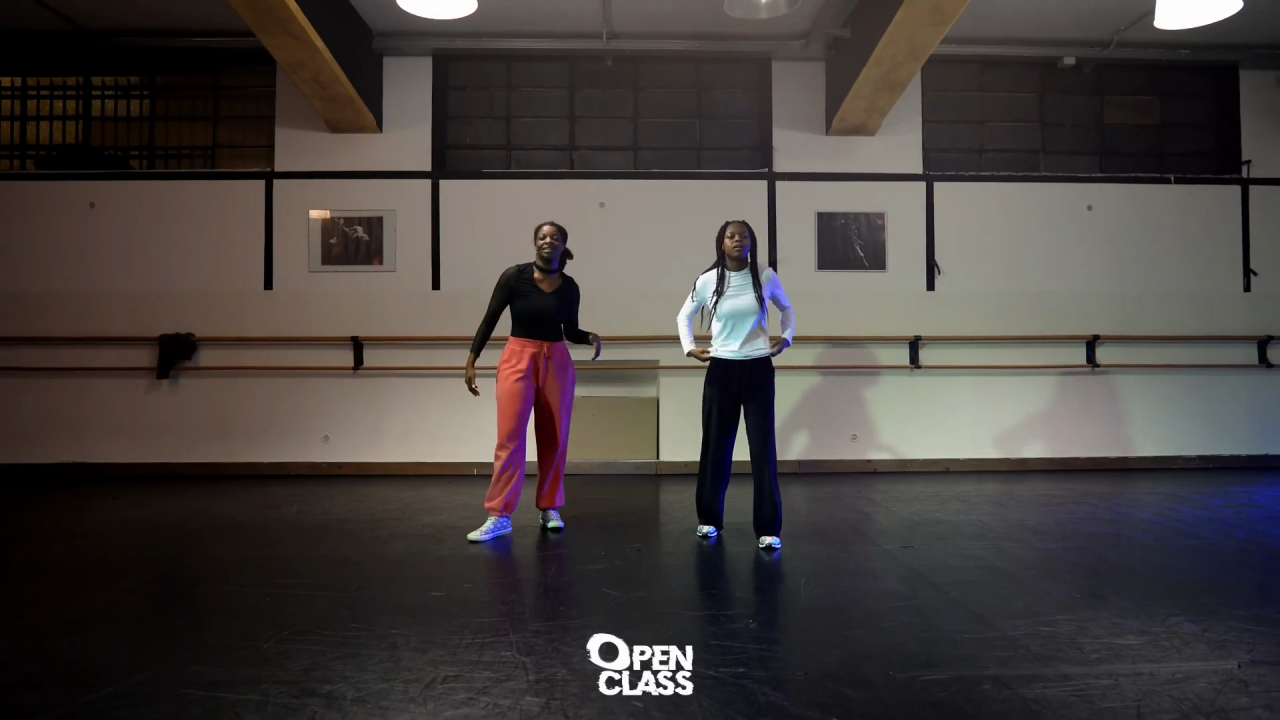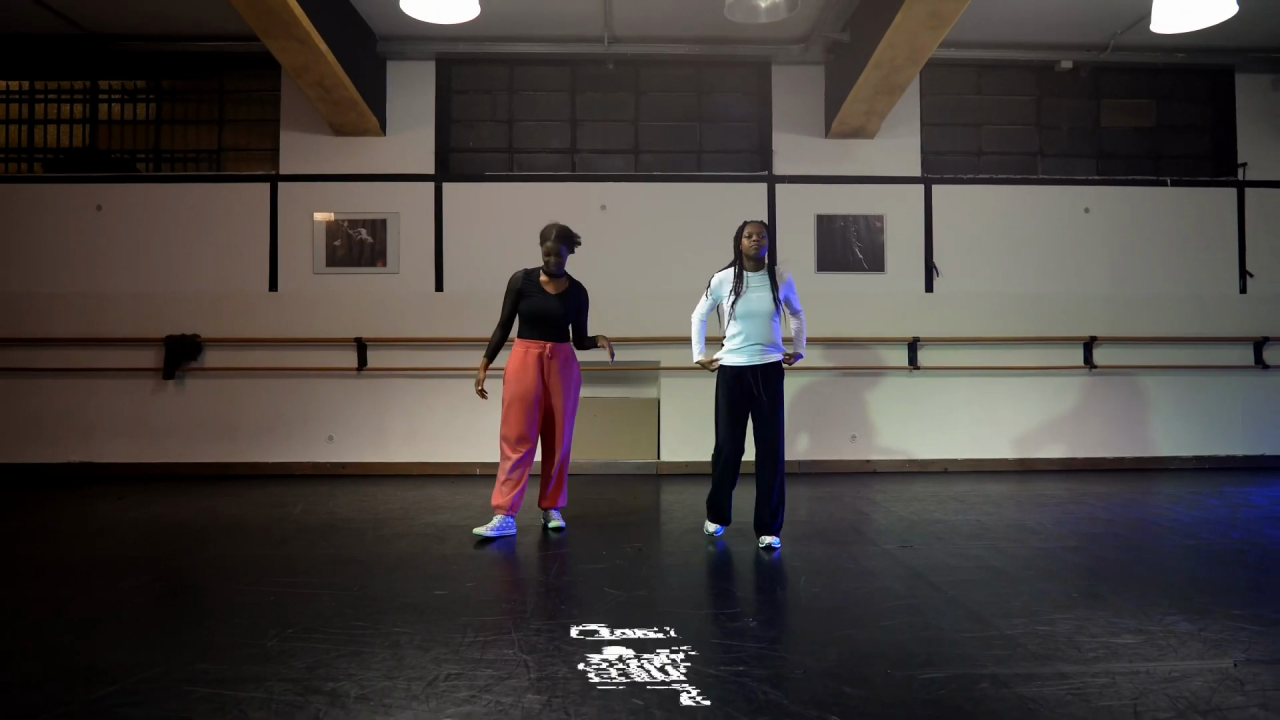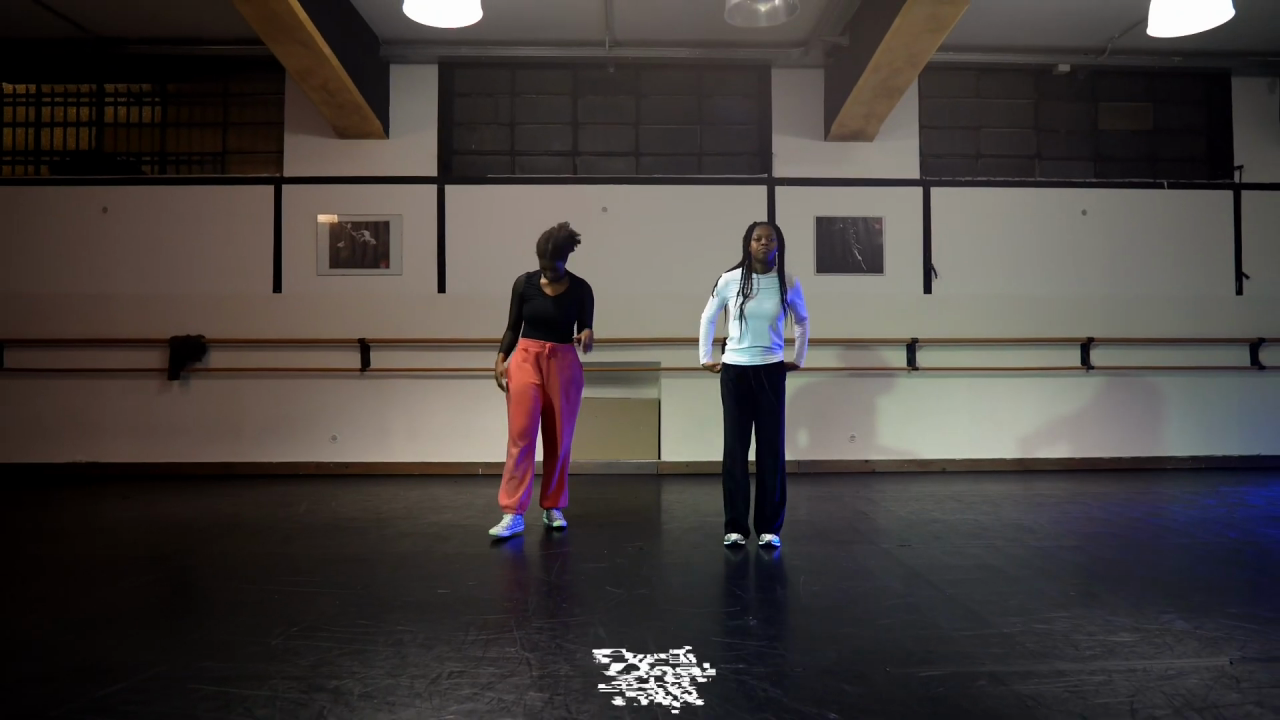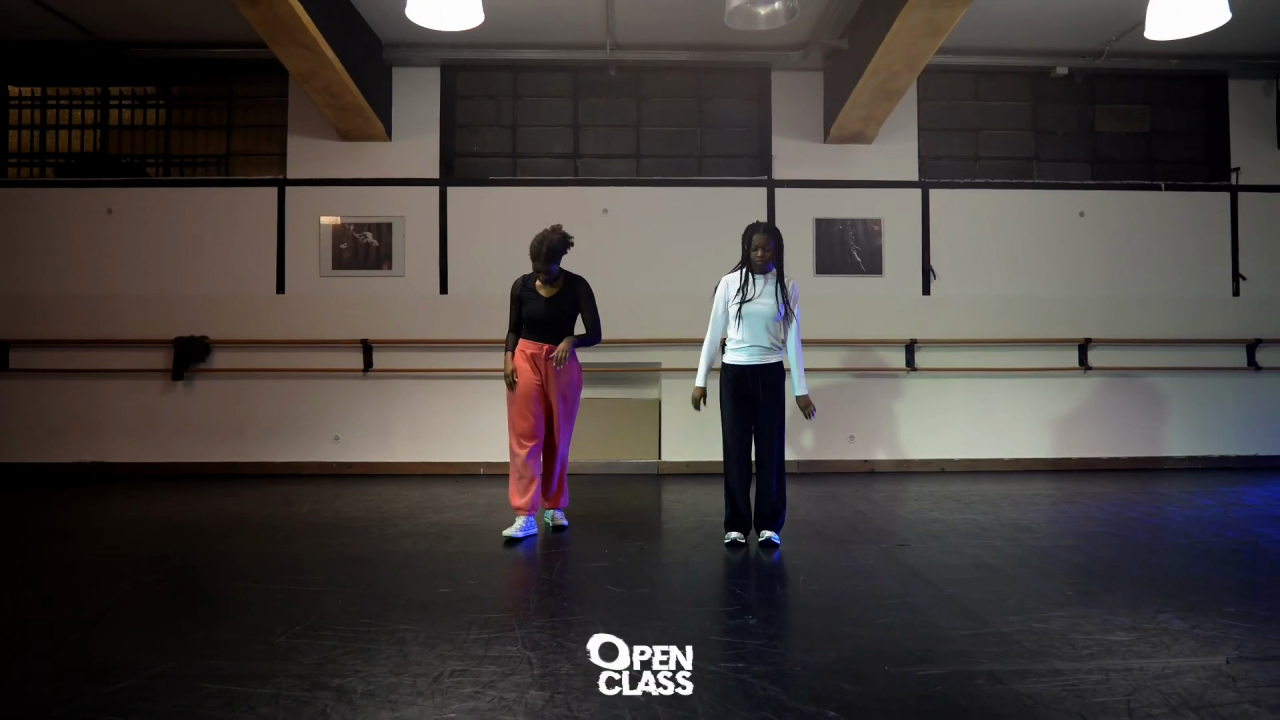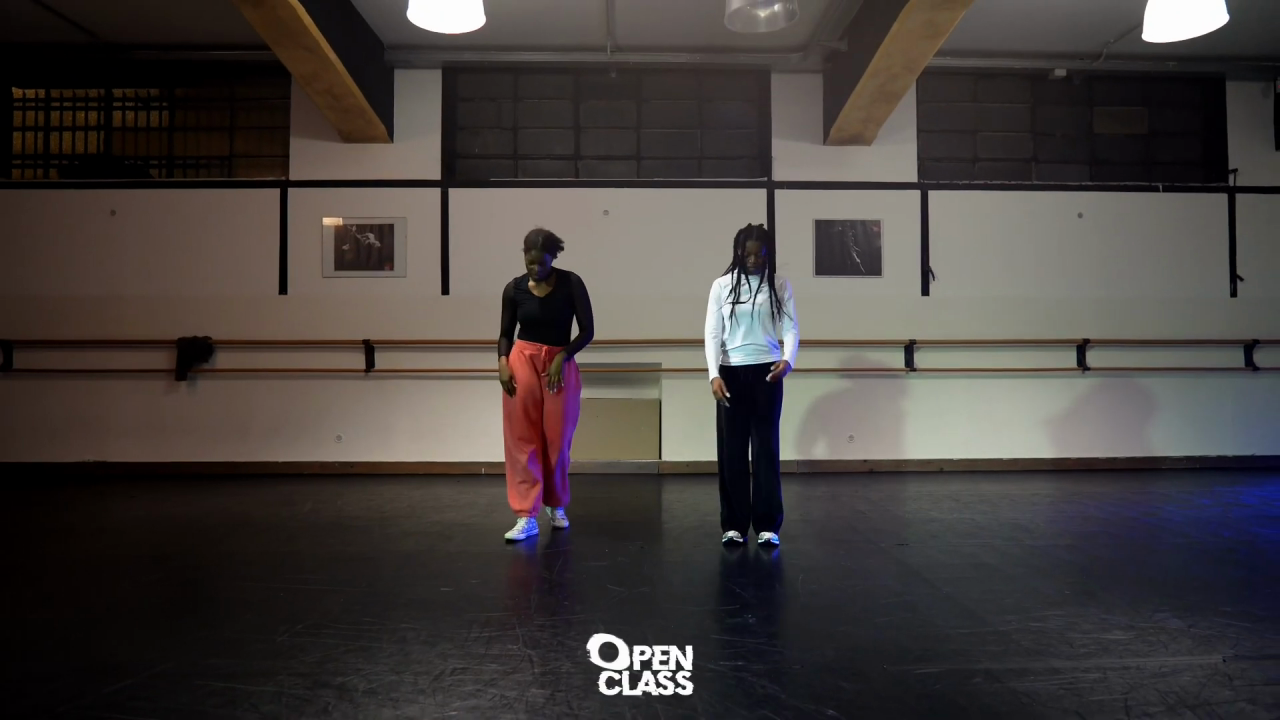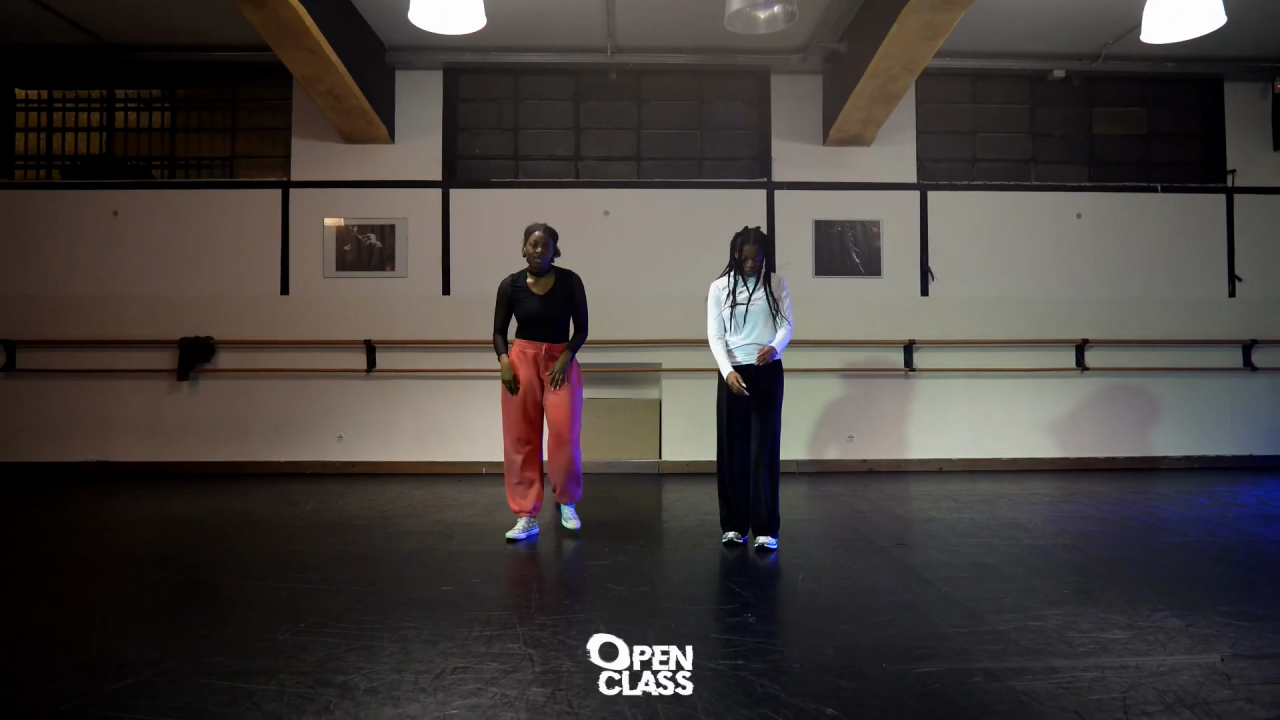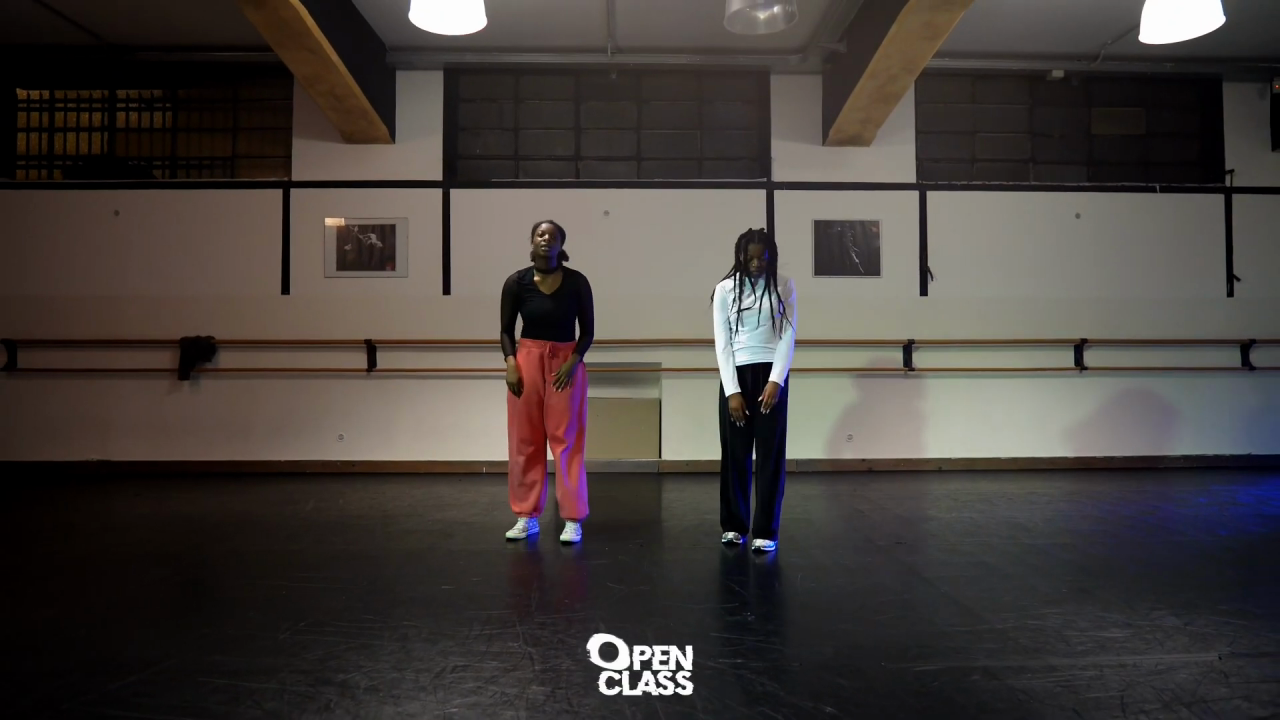
dt=0.2s
person 1, frame 1
left shoulder: (766, 277)
right shoulder: (707, 281)
left elbow: (786, 308)
right elbow: (684, 316)
left wrist: (786, 336)
right wrist: (689, 347)
left hip: (758, 369)
right hip: (721, 369)
left knee: (763, 447)
right knee: (716, 445)
left ankle: (768, 528)
right ankle: (709, 518)
person 1, frame 2
left shoulder: (781, 280)
right shoulder: (723, 280)
left elbow: (797, 313)
right elbow: (699, 316)
left wrist: (798, 348)
right wrist: (699, 354)
left hip: (769, 373)
right hip: (731, 372)
left knee: (771, 449)
right knee: (727, 447)
left ankle: (768, 527)
right ankle: (716, 514)
person 1, frame 3
left shoulder: (788, 283)
right shoulder: (730, 280)
left elbow: (802, 320)
right elbow: (708, 318)
left wrist: (799, 357)
right wrist: (705, 358)
left hip: (771, 373)
right hip: (735, 372)
left knee: (771, 449)
right knee: (735, 449)
left ankle: (769, 526)
right ankle: (735, 526)
person 1, frame 4
left shoulder: (787, 286)
right shoulder: (730, 283)
left elbow: (793, 339)
right elbow: (714, 332)
left wrist: (801, 389)
right wrist: (701, 380)
left hip: (771, 374)
right hip: (734, 373)
left knee: (771, 449)
right knee: (735, 449)
left ankle: (769, 524)
right ankle: (736, 525)
person 1, frame 5
left shoulder: (780, 286)
right shoulder: (722, 285)
left elbow: (791, 330)
right elbow: (712, 334)
left wrist: (787, 359)
right wrist: (714, 374)
left hip: (767, 374)
right hip: (732, 373)
left knee: (765, 448)
right knee: (731, 450)
left ankle: (768, 525)
right ankle: (734, 524)
person 1, frame 6
left shoulder: (777, 284)
right shoulder: (720, 287)
left elbow: (786, 327)
right elbow: (715, 335)
left wrist: (773, 347)
right wrist: (728, 370)
left hip: (768, 373)
right hip: (734, 374)
left knee: (765, 450)
right knee: (732, 451)
left ankle: (766, 529)
right ankle: (734, 524)
person 1, frame 7
left shoulder: (783, 286)
right shoulder: (725, 289)
left elbow: (788, 336)
right elbow: (722, 342)
left wrist: (776, 380)
right wrist: (732, 390)
left hip: (771, 376)
right hip: (737, 376)
left knee: (770, 454)
right knee: (735, 454)
left ankle: (765, 531)
right ankle: (734, 525)
person 2, frame 1
left shoulder: (570, 287)
right shoulder: (514, 276)
right elbow: (490, 319)
left wrist: (590, 336)
right wrist: (471, 360)
left hip: (557, 363)
right hip: (518, 359)
left knee: (554, 438)
right knee: (509, 436)
left ankle: (550, 508)
right ankle: (498, 515)
person 2, frame 2
left shoulder: (577, 291)
right shoulder: (521, 280)
left elbow: (579, 339)
right elbow: (504, 325)
left wrist: (599, 340)
right wrist: (484, 364)
left hip: (563, 364)
right hip: (524, 360)
left knee: (558, 440)
right knee: (517, 438)
left ankle: (552, 507)
right ankle: (505, 515)
person 2, frame 3
left shoulder: (581, 289)
right shoulder: (524, 283)
left elbow: (583, 330)
right elbow: (513, 327)
left wrist: (588, 333)
right wrist: (501, 359)
left hip: (564, 364)
right hip: (526, 359)
left knee: (559, 439)
right knee: (521, 436)
left ankle: (553, 507)
right ankle: (513, 514)
person 2, frame 4
left shoulder: (577, 286)
right shoulder: (521, 286)
left elbow: (595, 334)
right elbow: (514, 328)
left wrist: (571, 341)
right wrist: (509, 357)
left hip: (562, 366)
right hip: (526, 361)
left knee: (558, 440)
right knee: (525, 438)
left ankle: (554, 506)
right ankle: (525, 515)
person 2, frame 5
left shoulder: (571, 283)
right shoulder: (514, 288)
left elbow: (587, 331)
right elbow: (506, 333)
left wrist: (562, 356)
right wrist: (503, 361)
left hip: (559, 366)
right hip: (522, 363)
left knee: (558, 441)
right knee: (523, 441)
left ankle: (556, 505)
right ankle: (526, 517)
person 2, frame 6
left shoulder: (570, 281)
right shoulder: (510, 285)
left elbow: (581, 329)
right elbow: (499, 331)
left wrist: (566, 357)
right wrist: (504, 360)
left hip: (560, 362)
right hip: (522, 361)
left knee: (565, 436)
right knee: (520, 441)
left ankle: (567, 501)
right ankle: (527, 516)
person 2, frame 7
left shoulder: (577, 282)
right shoulder: (516, 282)
left elbow: (587, 331)
right elbow: (506, 330)
left wrist: (574, 361)
right wrist: (511, 363)
left hip: (566, 362)
right hip: (527, 361)
left knee: (566, 441)
right knee: (525, 441)
left ankle: (573, 519)
right ankle: (527, 516)
